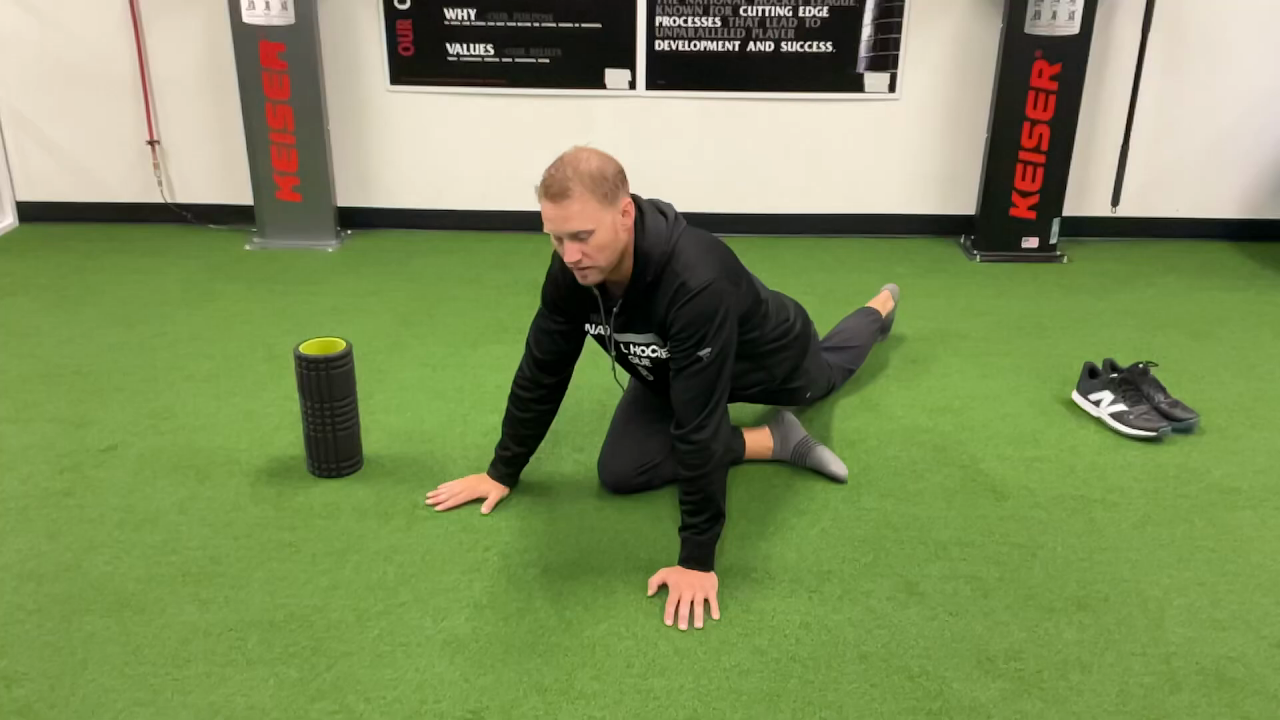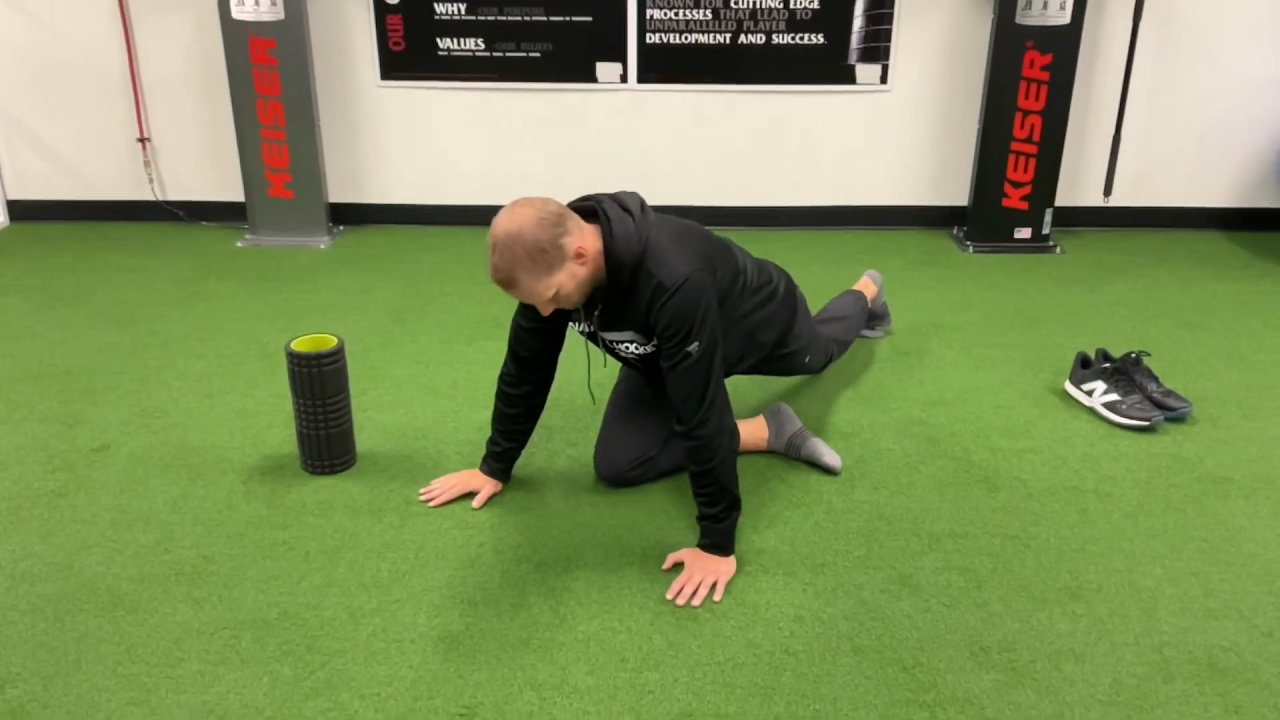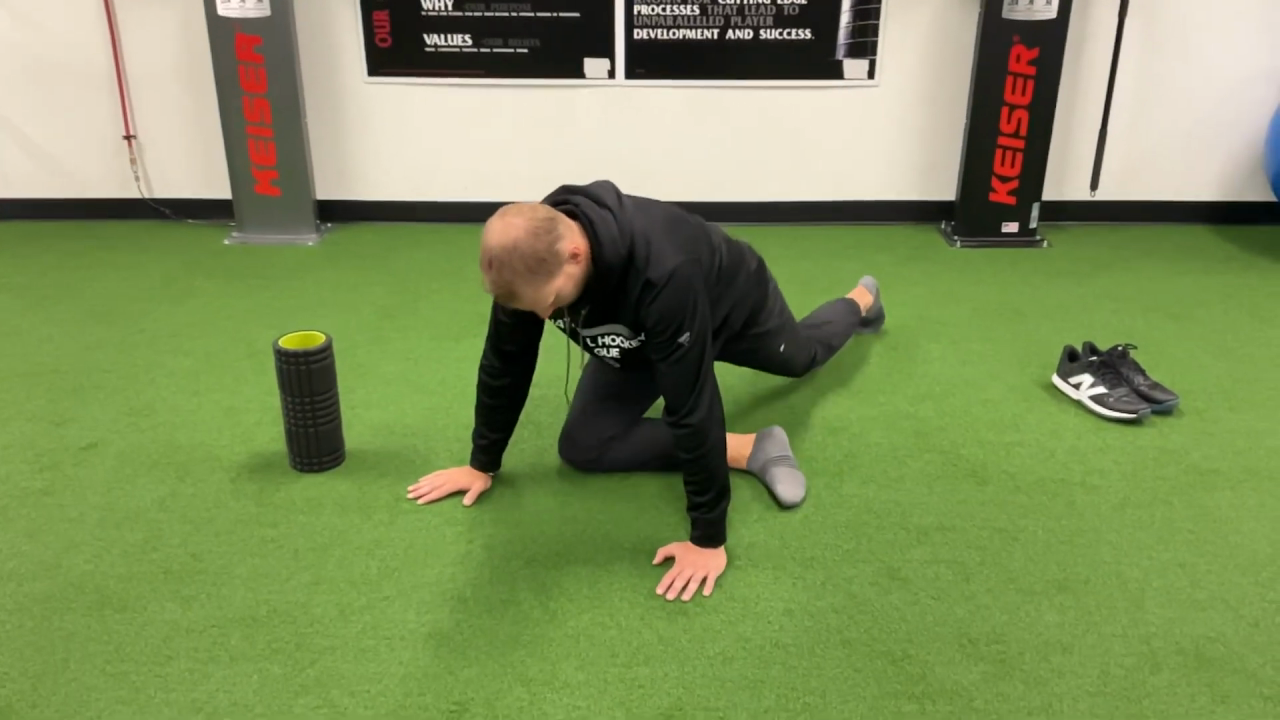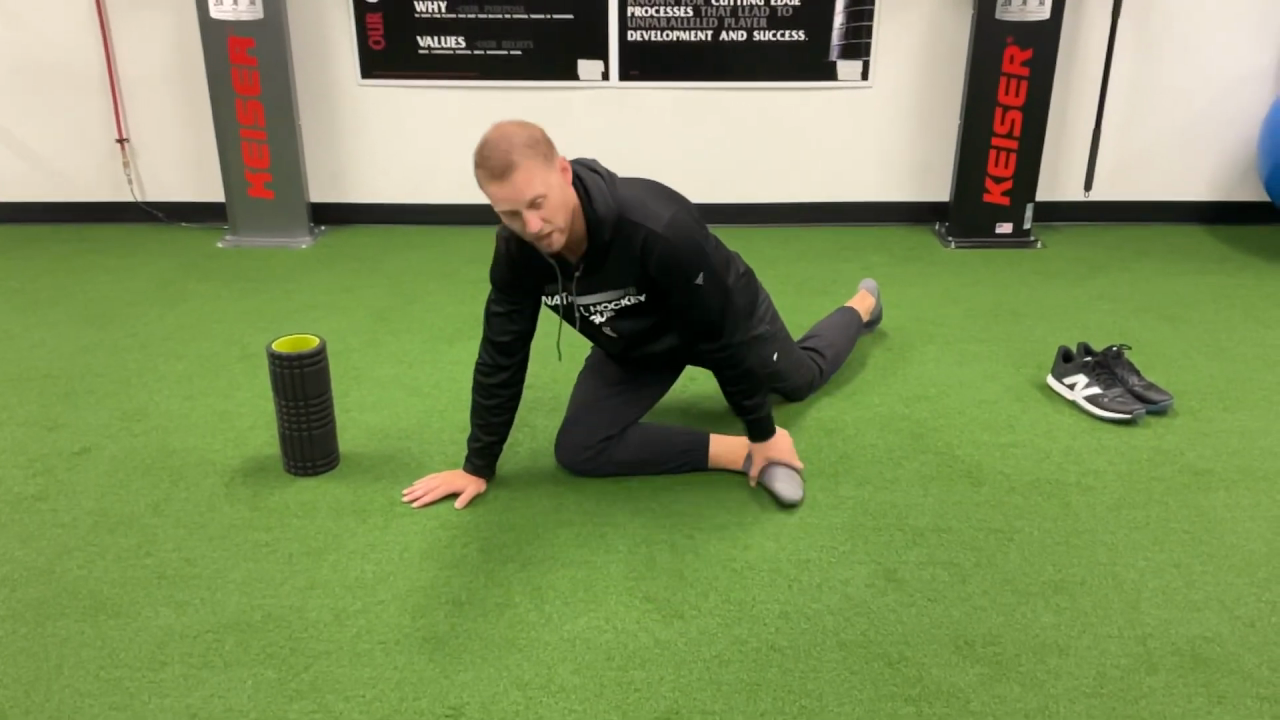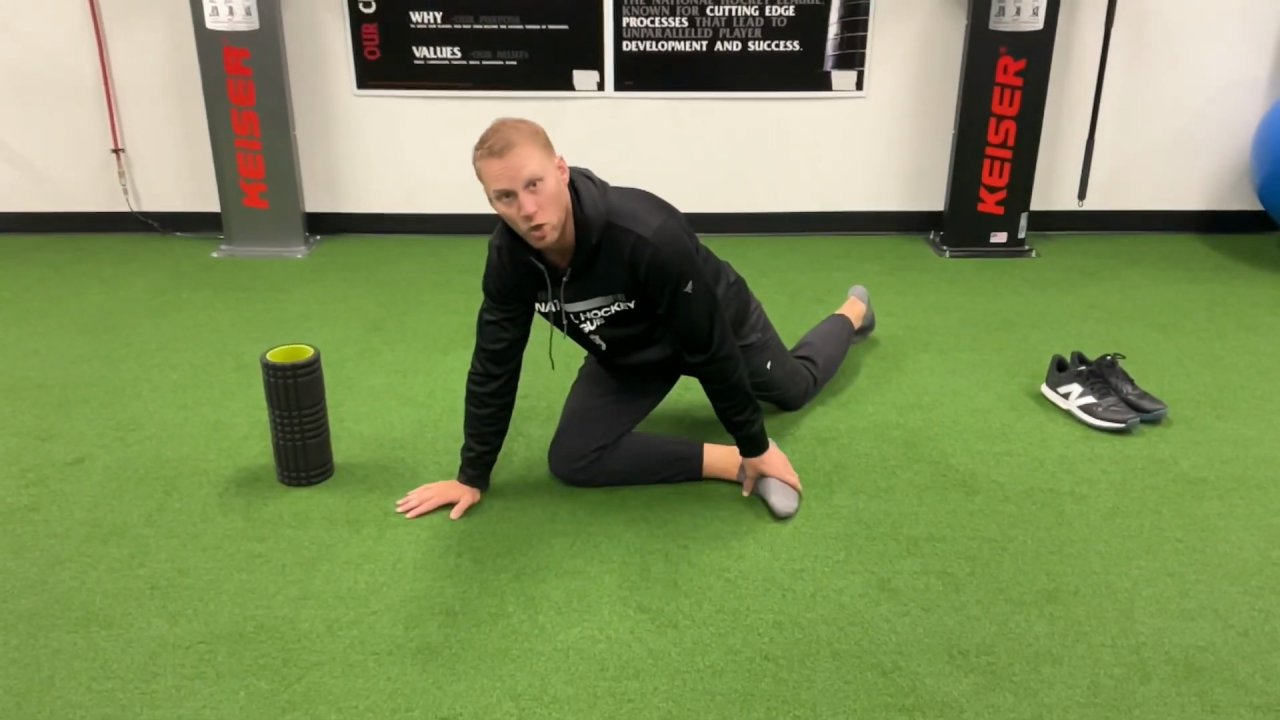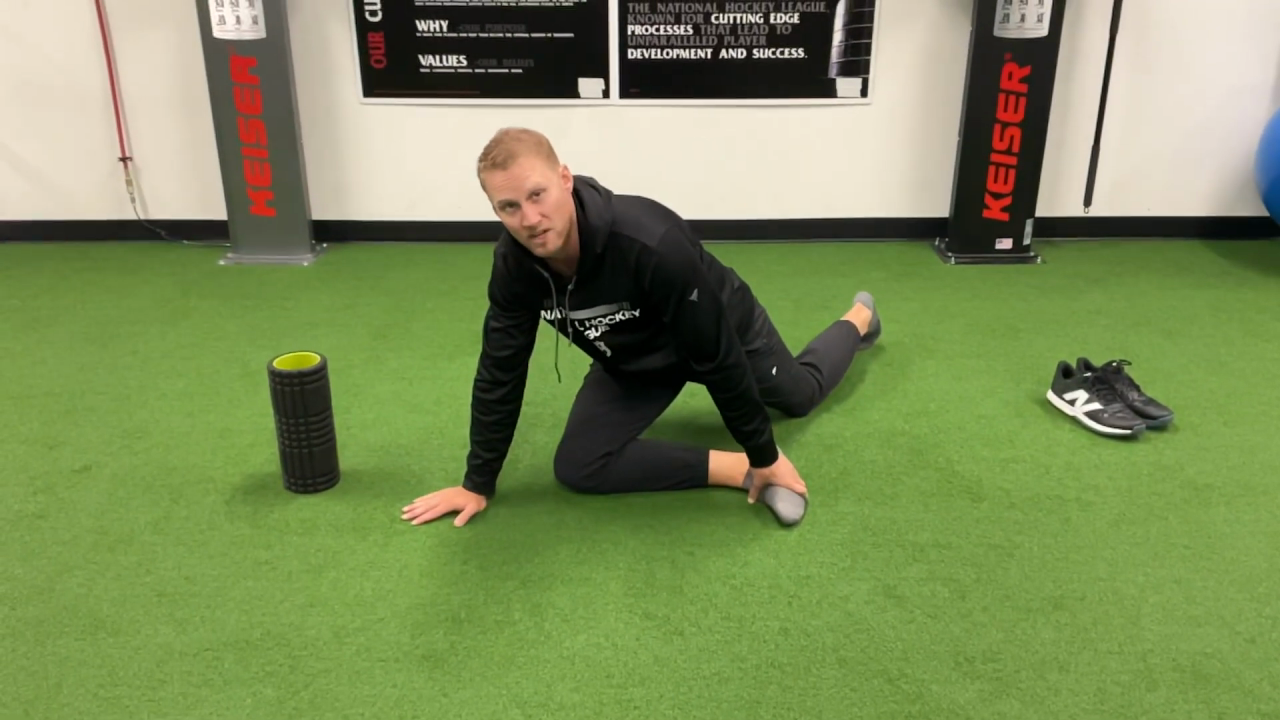
dt=0.7s
person 1, frame 1
left shoulder: (696, 283)
right shoulder: (573, 271)
left elbow: (699, 424)
right elbow: (542, 372)
left wrist: (697, 560)
right wrist: (502, 473)
left hip: (770, 357)
left knee: (826, 374)
right knee: (618, 471)
left ankle: (880, 307)
right ankle: (772, 440)
person 1, frame 2
left shoulder: (674, 280)
right shoulder: (549, 262)
left elbow: (701, 410)
right elbow: (526, 368)
left wrist: (718, 543)
right wrist: (494, 467)
left hip: (761, 321)
left knee: (818, 350)
right knee: (616, 463)
left ankle: (866, 293)
right ankle: (768, 431)
person 1, frame 3
left shoulder: (663, 272)
right shoulder: (531, 258)
left elbow: (691, 403)
right elbow: (505, 364)
left wrist: (707, 537)
right wrist: (482, 464)
left hip: (733, 307)
left knee: (801, 357)
right knee: (582, 447)
left ankle: (860, 300)
right ankle: (749, 450)
person 1, frame 4
left shoulder: (659, 228)
right shoulder: (517, 248)
left elbow: (723, 336)
right elbow: (502, 356)
left wrist: (766, 430)
right wrist: (478, 466)
left hip: (724, 316)
right hip: (635, 345)
left knee: (799, 380)
right knee: (578, 451)
left ankle: (861, 305)
right ankle: (740, 453)
person 1, frame 5
left shoulder: (647, 235)
right shoulder: (509, 254)
left elbow: (710, 350)
right elbow: (494, 365)
left wrist: (754, 447)
right wrist: (472, 476)
left hip: (717, 323)
right hip: (627, 353)
left knee: (794, 389)
right knee: (572, 460)
left ankle: (852, 312)
right ankle: (729, 464)
person 1, frame 6
left shoulder: (652, 243)
right shoulder: (514, 263)
left elbow: (718, 357)
right elbow: (500, 372)
left wrist: (765, 456)
right wrist: (478, 484)
left hip: (724, 329)
right hip: (631, 360)
left knee: (800, 395)
right knee: (577, 466)
left ankle: (858, 319)
right ankle: (738, 470)
